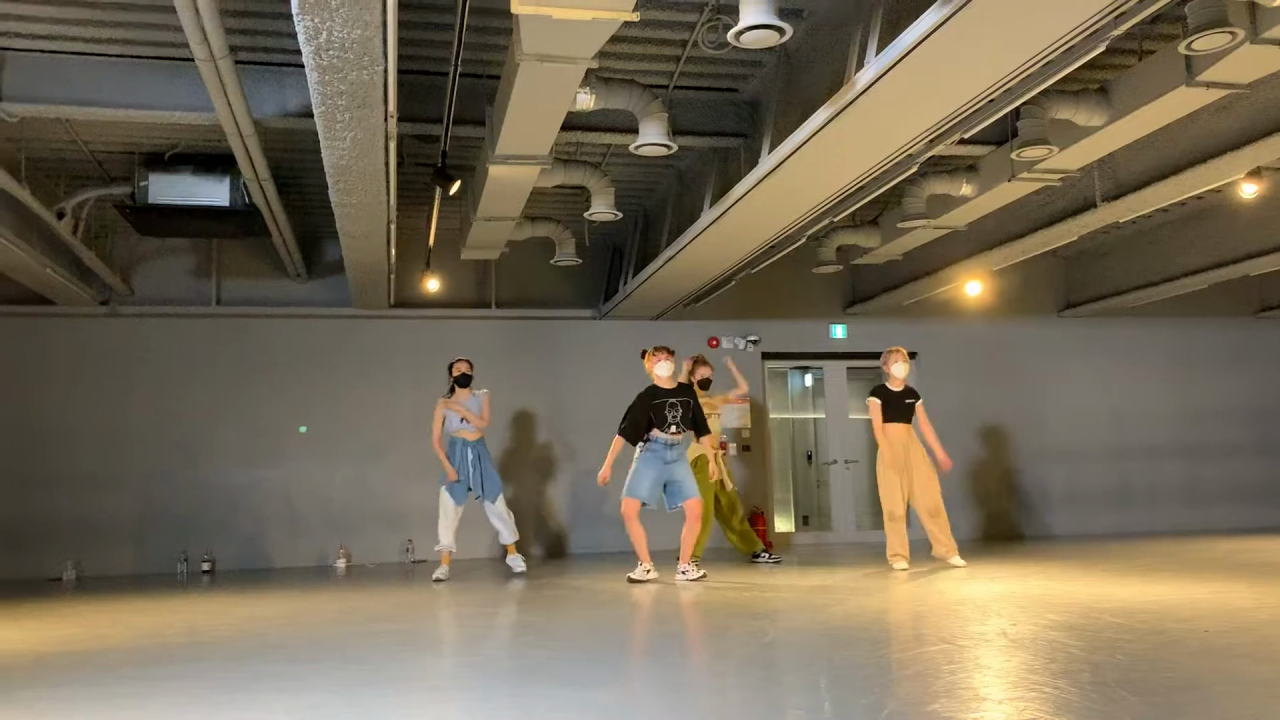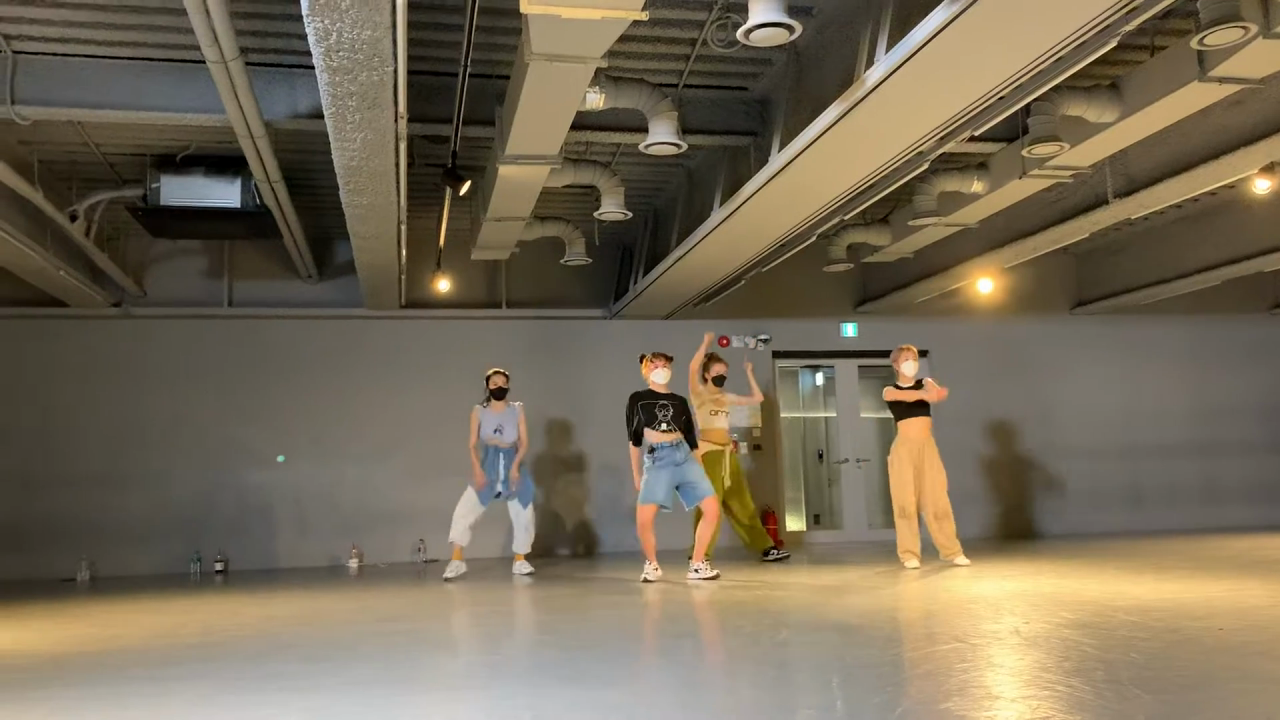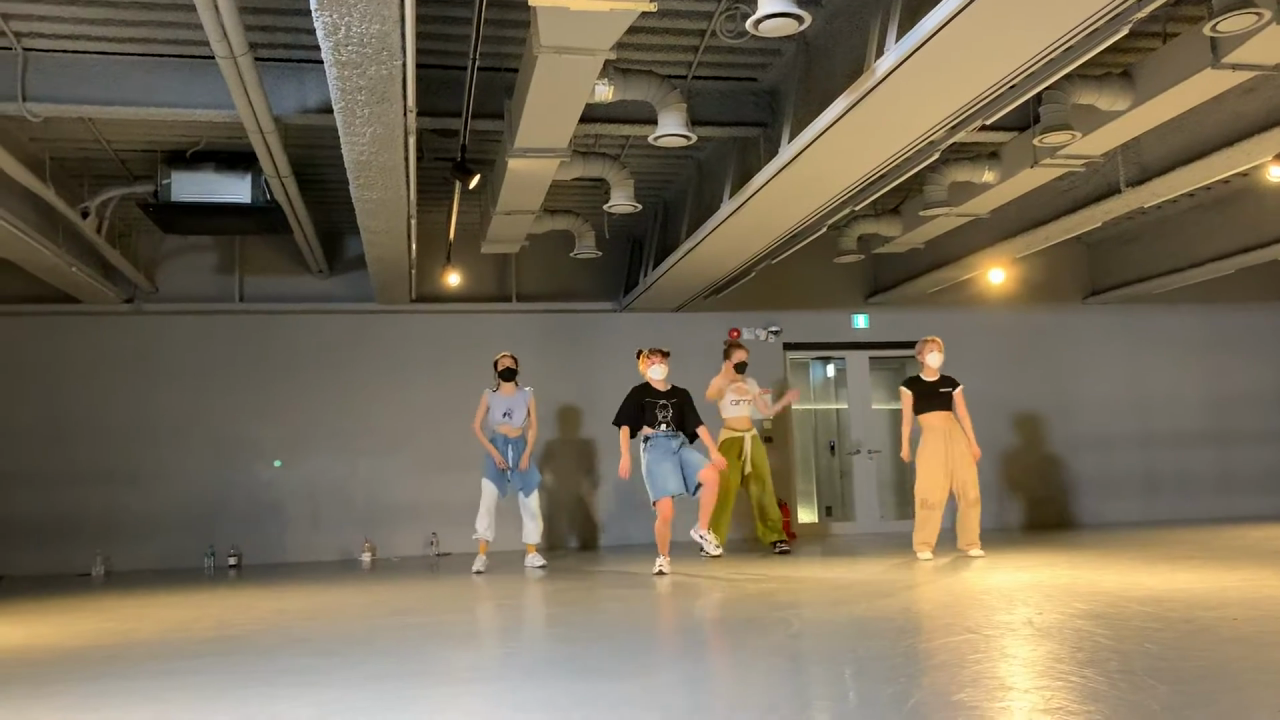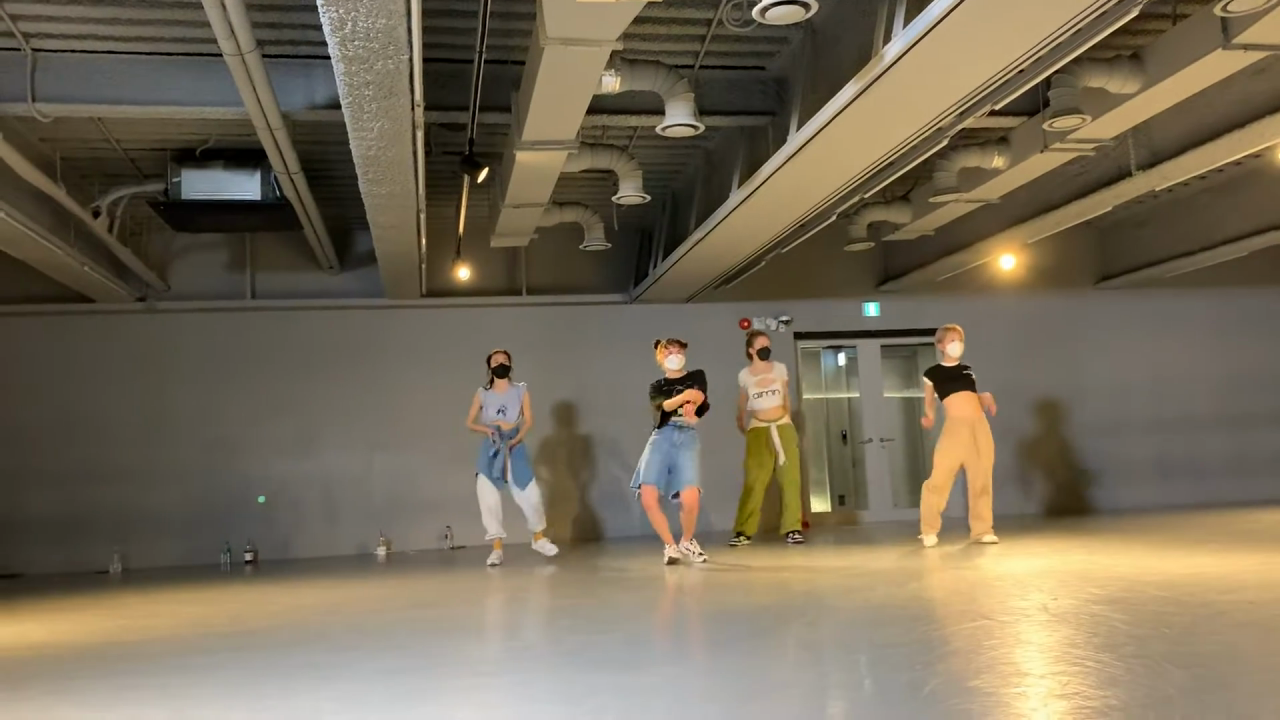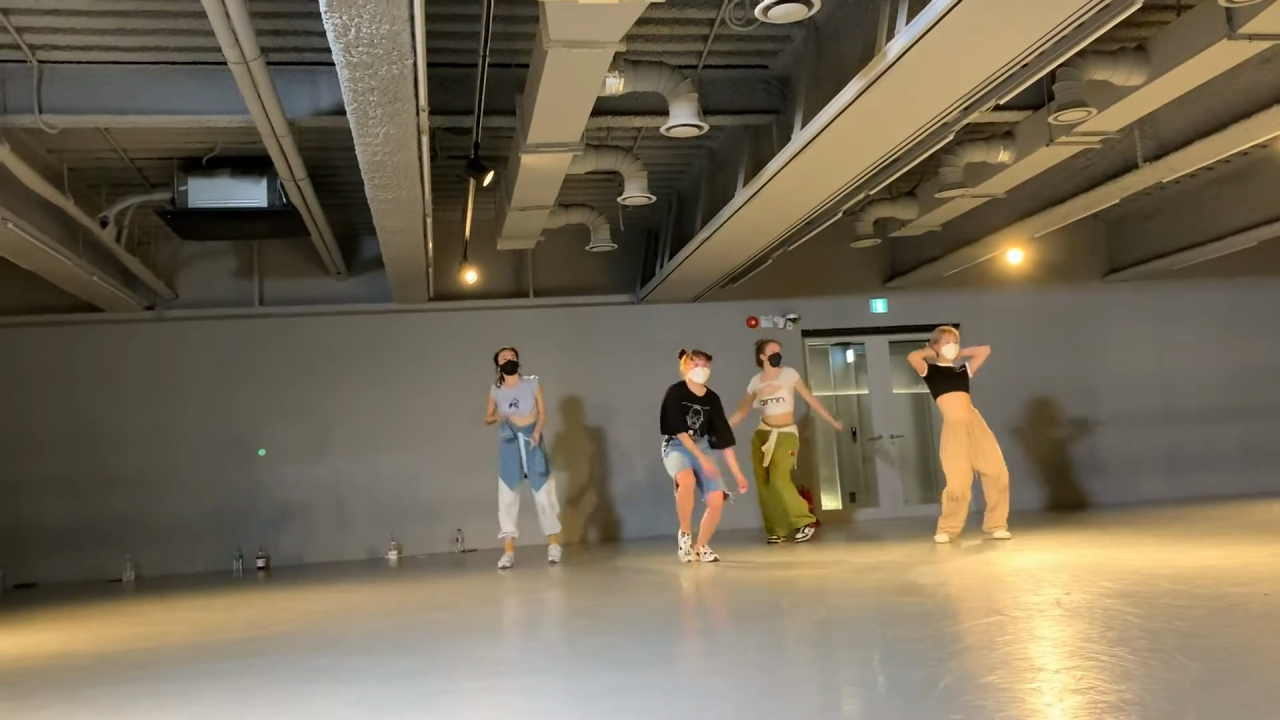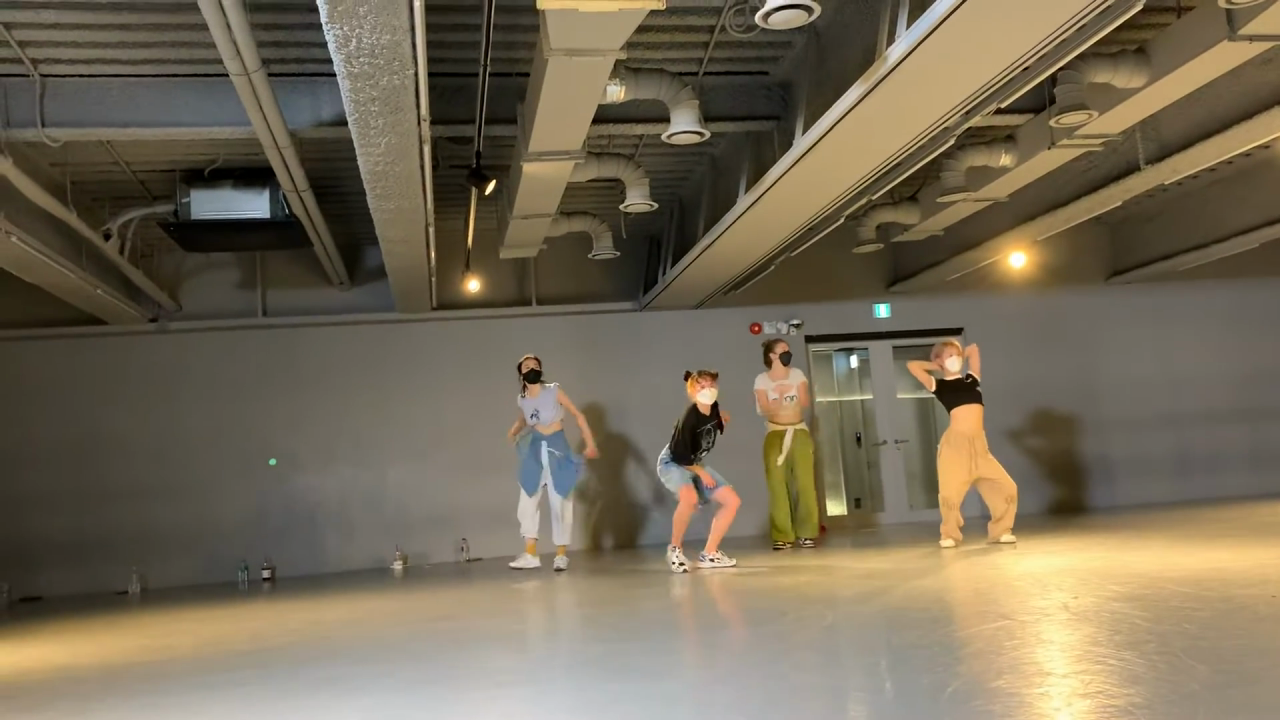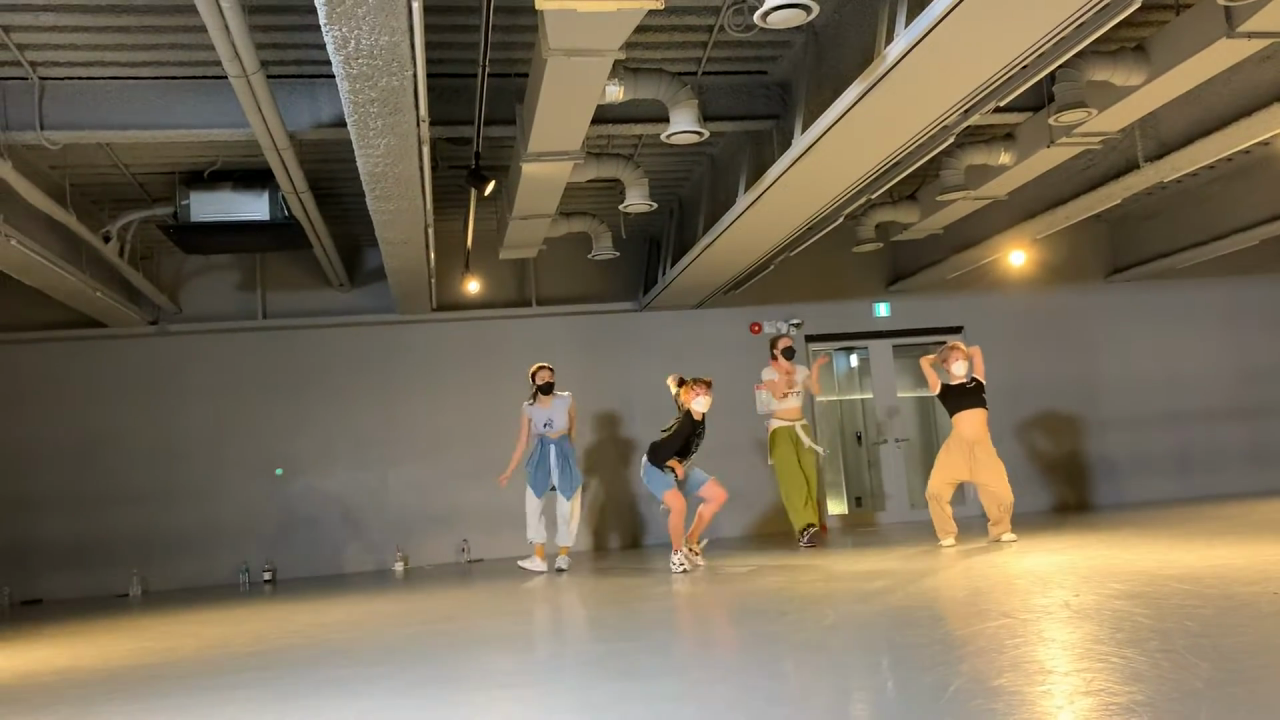
dt=0.4s
person 1, frame 1
left shoulder: (686, 391)
right shoulder: (647, 396)
left elbow: (701, 427)
right elbow: (625, 430)
right wrist: (608, 464)
left hip: (678, 456)
right hip: (652, 453)
left knee: (695, 510)
right knee: (629, 510)
left ankle: (684, 566)
right ankle: (646, 566)
person 1, frame 2
left shoulder: (680, 401)
right shoulder: (637, 399)
right elbow: (634, 439)
left wrist: (699, 472)
right wrist: (637, 474)
left hip: (684, 456)
right hip: (657, 459)
left knee: (712, 509)
right knee: (643, 519)
left ankle: (697, 564)
right ankle: (652, 564)
person 1, frame 3
left shoulder: (681, 394)
right shoulder: (639, 393)
left elbow: (696, 424)
right elbow: (625, 425)
left wrist: (714, 451)
right wrist: (625, 455)
left hip: (680, 445)
right hip: (654, 448)
left knee: (711, 476)
right knee: (666, 511)
left ankle: (702, 530)
right ankle: (663, 558)
person 1, frame 4
left shoulder: (696, 376)
right shoulder: (657, 386)
left elbow: (700, 395)
right elbow: (664, 405)
left wrist: (692, 404)
right wrist: (684, 396)
left hip: (687, 437)
right hip: (661, 437)
left knee: (690, 500)
right knee: (648, 497)
left ankle: (688, 540)
right ankle: (670, 546)
person 1, frame 5
left shoulder: (713, 399)
right shoulder: (675, 392)
left elbow: (724, 437)
right elbow: (678, 430)
left wrist: (737, 472)
right wrist: (700, 457)
left hip: (703, 448)
right hip: (676, 447)
left knee: (716, 500)
right knee: (687, 480)
left ankle: (701, 547)
right ankle: (685, 534)
person 1, frame 6
left shoulder: (713, 407)
right shoulder: (689, 417)
right elbow: (680, 456)
left wrist: (722, 417)
right wrist: (702, 473)
left hip: (695, 463)
right hip: (673, 463)
left knee: (732, 501)
right knee: (690, 498)
left ankle: (709, 554)
right ankle: (675, 549)
person 1, frame 7
left shoulder: (698, 414)
right shoulder: (684, 424)
left elbow: (676, 395)
right elbow: (656, 453)
left wrist: (672, 383)
right wrist: (677, 466)
left hip: (678, 464)
right hip: (657, 467)
left knee: (718, 495)
right knee: (678, 504)
left ankle: (690, 542)
right ankle: (677, 552)
person 2, frame 1
left shoulder: (913, 395)
right shoulder: (877, 393)
left elbow: (926, 425)
right elbow: (877, 425)
left wrist: (939, 452)
right wrist: (887, 451)
left hip: (913, 447)
right hip: (889, 451)
left knee: (930, 498)
right knee: (894, 504)
left ankle: (946, 549)
right ankle: (898, 556)
person 2, frame 2
left shoulder: (924, 383)
right shoulder: (890, 390)
left elbow: (935, 391)
right elbow: (905, 396)
left wrist: (938, 392)
right wrist: (924, 393)
left hip: (927, 446)
right hip: (904, 447)
left knee: (937, 500)
right knee: (905, 500)
left ankle: (952, 551)
right ankle: (909, 554)
person 2, frame 3
left shoulder: (951, 383)
right shoulder: (910, 384)
left elbow: (962, 413)
right elbow: (907, 416)
left wrist: (973, 442)
right wrist: (905, 444)
left hip: (955, 435)
right hip: (931, 438)
left knee: (969, 491)
right knee: (930, 493)
left ankle: (970, 543)
right ankle: (924, 545)
person 2, frame 4
left shoulder: (967, 370)
right shoulder: (933, 373)
right elbow: (929, 402)
left wrist: (986, 399)
right wrist: (929, 417)
left hip: (979, 425)
right hip: (955, 427)
left knee: (981, 480)
right knee: (939, 478)
left ankle: (982, 530)
right ankle: (929, 530)
person 2, frame 5
left shoulder: (963, 370)
right shoulder: (929, 369)
left elbow: (985, 350)
right elbow: (912, 357)
left wrist: (961, 354)
right wrist: (929, 353)
left hip: (975, 425)
right hip: (954, 430)
left knee: (998, 475)
right knee: (958, 485)
left ankle: (996, 525)
right ankle: (947, 529)
person 2, frame 6
left shoulder: (971, 378)
right shoulder: (938, 385)
left elbow: (973, 349)
right elbow: (912, 365)
left wrist: (960, 360)
right wrist: (935, 366)
left hip: (978, 442)
right hip: (955, 442)
left knee: (1007, 487)
right knee: (950, 493)
left ankle: (1000, 531)
right ankle: (950, 535)
person 2, frame 7
left shoulder: (976, 382)
right shoulder: (943, 389)
left elbow: (976, 350)
right elbow: (924, 361)
right wrist: (940, 357)
left hip: (983, 447)
right hip: (957, 447)
left knee: (1002, 494)
right knee: (935, 489)
left ankle: (1000, 530)
right ankle: (947, 534)
person 3, frame 1
left shoulder: (482, 396)
right shoulder: (443, 405)
left elbow: (483, 423)
right elbow: (436, 439)
left wrist: (459, 408)
right wrist: (448, 466)
left hip: (479, 454)
right hip: (456, 455)
left knee: (496, 505)
right knee: (448, 511)
left ankle: (512, 553)
right ankle: (444, 564)
person 3, frame 2
left shoulder: (517, 410)
right shoulder: (479, 412)
left elbow: (524, 442)
right elbow: (472, 445)
left wrist: (515, 465)
right wrist: (477, 470)
left hip: (512, 462)
right hip: (488, 462)
left knee: (524, 513)
right knee: (465, 508)
left ankle: (519, 560)
right ankle: (457, 561)
person 3, frame 3
left shoulder: (527, 394)
right shoulder: (489, 395)
left elbow: (533, 426)
right elbow: (477, 426)
left wrist: (527, 453)
right wrist: (493, 452)
left hip: (520, 449)
right hip: (497, 449)
left knee: (530, 503)
right knee: (488, 499)
left ankle: (531, 553)
right ankle: (482, 555)
person 3, frame 4
left shoulder: (521, 390)
right shoulder: (483, 393)
left elbow: (528, 420)
right elbow: (470, 422)
left wrist: (516, 439)
right wrist: (487, 429)
left hip: (515, 444)
right hip: (491, 447)
left knee: (531, 496)
right knee: (488, 499)
left ankle: (539, 538)
right ankle: (497, 549)
person 3, frame 5
left shoulder: (532, 383)
right shoulder: (496, 391)
left elbow: (542, 413)
right elbow: (487, 418)
left wrist: (537, 431)
right wrist: (497, 417)
left hip: (531, 440)
right hip: (510, 443)
left knee: (544, 494)
right knee: (508, 497)
left ankle: (554, 544)
right ankle: (509, 551)
person 3, frame 6
left shoulder: (554, 391)
right shoulder: (523, 399)
left elbow: (577, 414)
left wrist: (590, 441)
right wrist: (514, 432)
left hip: (557, 449)
right hip: (534, 450)
left knee: (560, 502)
right knee: (528, 500)
left ankle: (561, 555)
right ankle: (530, 554)
person 3, frame 7
left shoulder: (566, 400)
right shoulder: (528, 408)
right elbow: (522, 441)
left wrist: (571, 446)
right wrist: (510, 470)
left hip: (563, 452)
right hip: (542, 453)
left knee: (567, 505)
right knee: (533, 503)
left ankle: (563, 555)
right ankle: (538, 557)
person 4, frame 1
left shoulder: (715, 399)
left elbow: (744, 389)
left wrist: (731, 367)
right wrist: (684, 370)
left hip: (717, 456)
right hip: (700, 455)
left knee: (731, 507)
right knee: (702, 506)
left ankle: (755, 549)
right ankle: (689, 554)
person 4, frame 2
left shoulder: (728, 397)
right shoulder: (698, 393)
left elbow: (757, 399)
right elbow: (692, 369)
left wrist: (749, 374)
right wrist: (705, 344)
left hip: (728, 452)
right hip: (708, 452)
left knee: (742, 502)
left ankle: (765, 547)
person 4, frame 3
left shoulder: (751, 384)
right shoulder: (721, 383)
left elbow: (767, 411)
right elbow: (710, 396)
left wrist: (785, 400)
right wrist: (723, 377)
left hip: (752, 438)
right hip: (730, 439)
left knee: (763, 488)
right knee: (725, 491)
left ankle: (776, 538)
person 4, frame 4
left shoulder: (780, 368)
right shoulder: (745, 375)
right elbow: (742, 403)
right wrist: (740, 421)
left hip: (783, 427)
right hip: (758, 429)
left knee: (790, 478)
right knee: (755, 480)
left ankle: (792, 528)
right ankle: (744, 530)
person 4, frame 5
left shoulder: (789, 374)
right shoulder: (755, 381)
left elbow: (808, 397)
right elbow: (743, 409)
left wrist: (830, 419)
left hip: (786, 433)
right hip: (763, 435)
left knee: (779, 481)
right knee: (764, 485)
left ankle: (804, 521)
right ankle: (776, 530)
person 4, frame 6
left shoulder: (797, 374)
right shoulder: (762, 380)
left elbow: (805, 401)
right elbow: (764, 410)
left wrist: (792, 405)
right wrist: (774, 407)
left hip: (799, 432)
right hip: (775, 434)
left knee: (805, 483)
right knee: (777, 487)
left ankle: (807, 533)
right ankle: (782, 536)
person 4, frame 7
left shoulder: (801, 370)
right shoulder: (769, 372)
left elbow: (816, 390)
right elbow: (777, 394)
left wrist: (816, 369)
right wrist: (783, 375)
left hip: (801, 428)
right hip: (780, 428)
left knee: (809, 479)
right knee: (791, 478)
left ankle: (809, 527)
right ankle: (804, 526)
